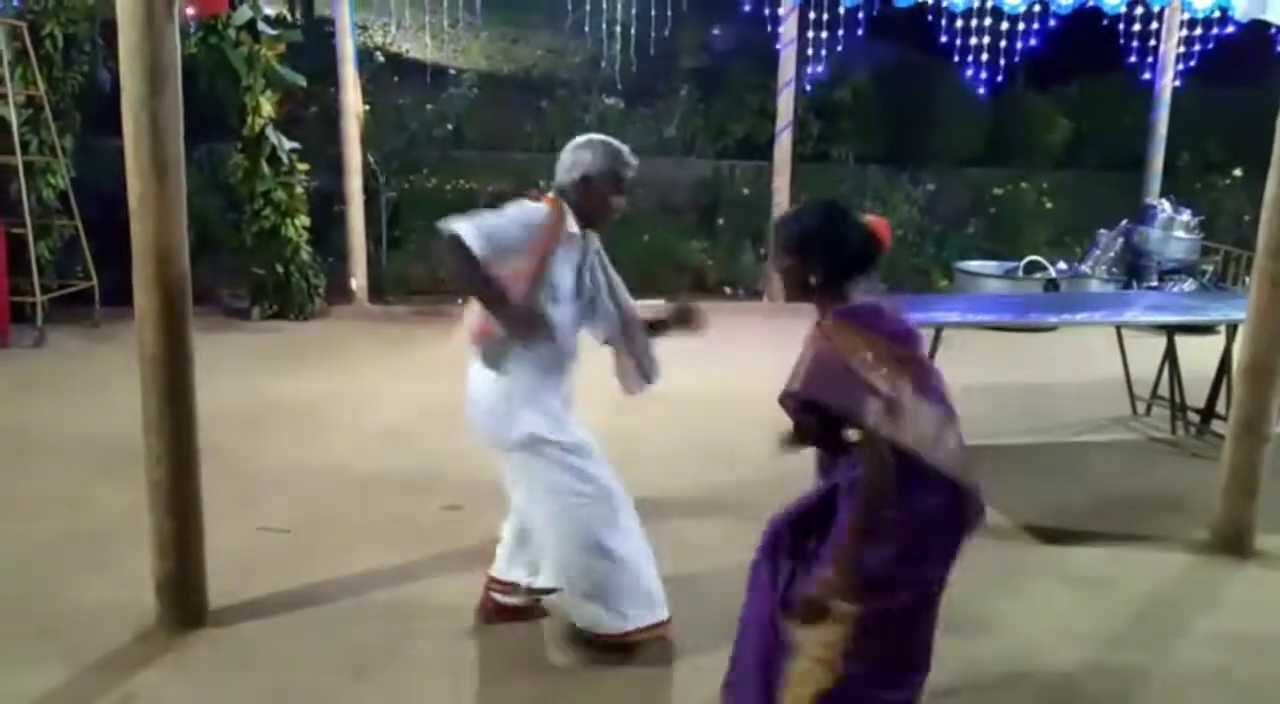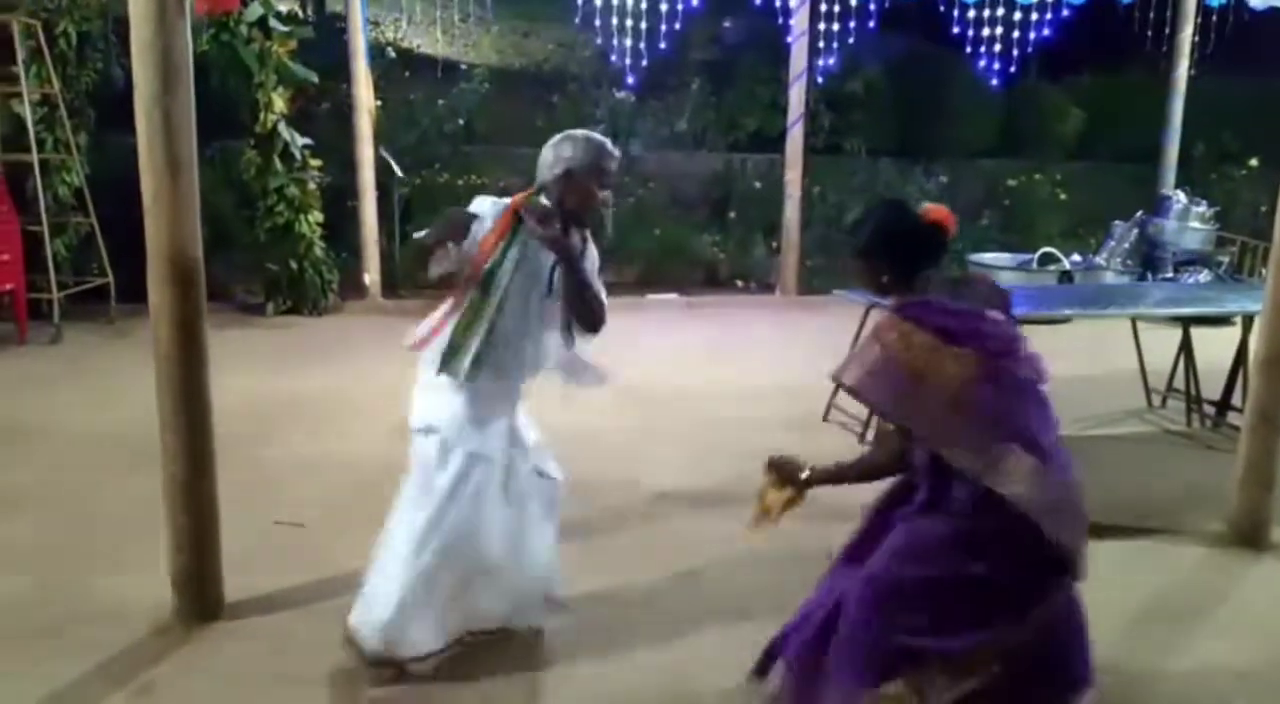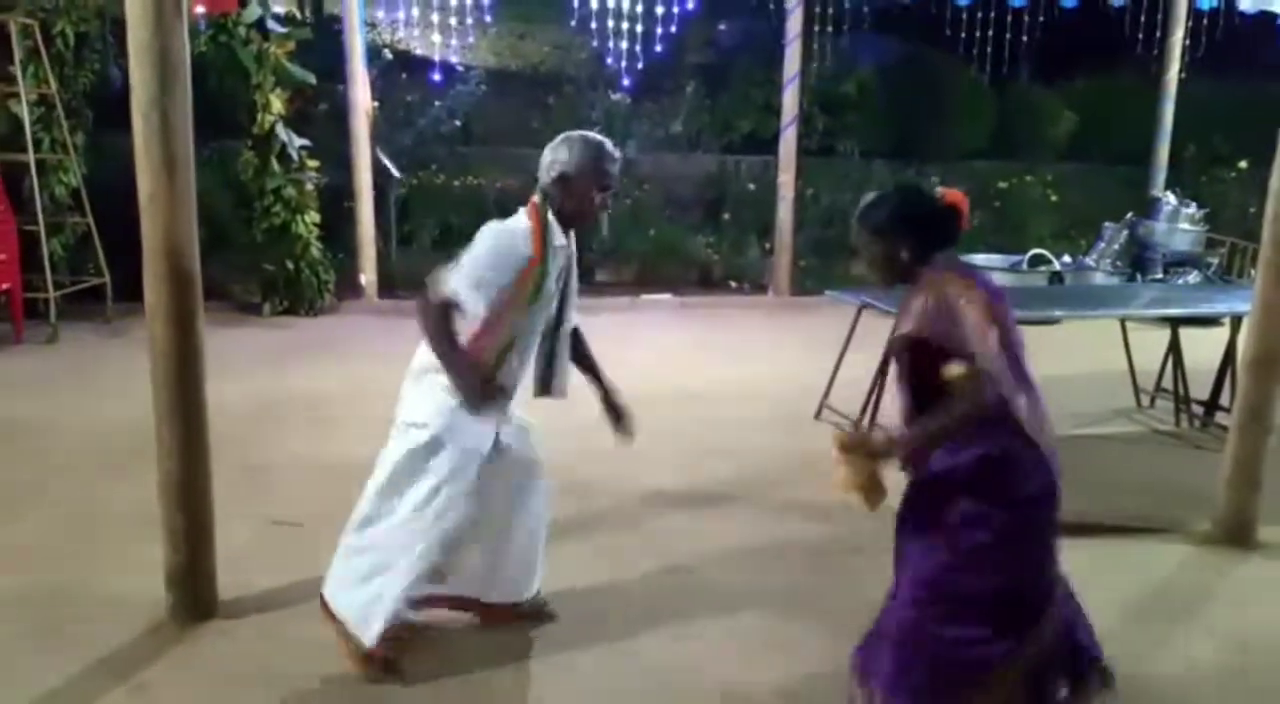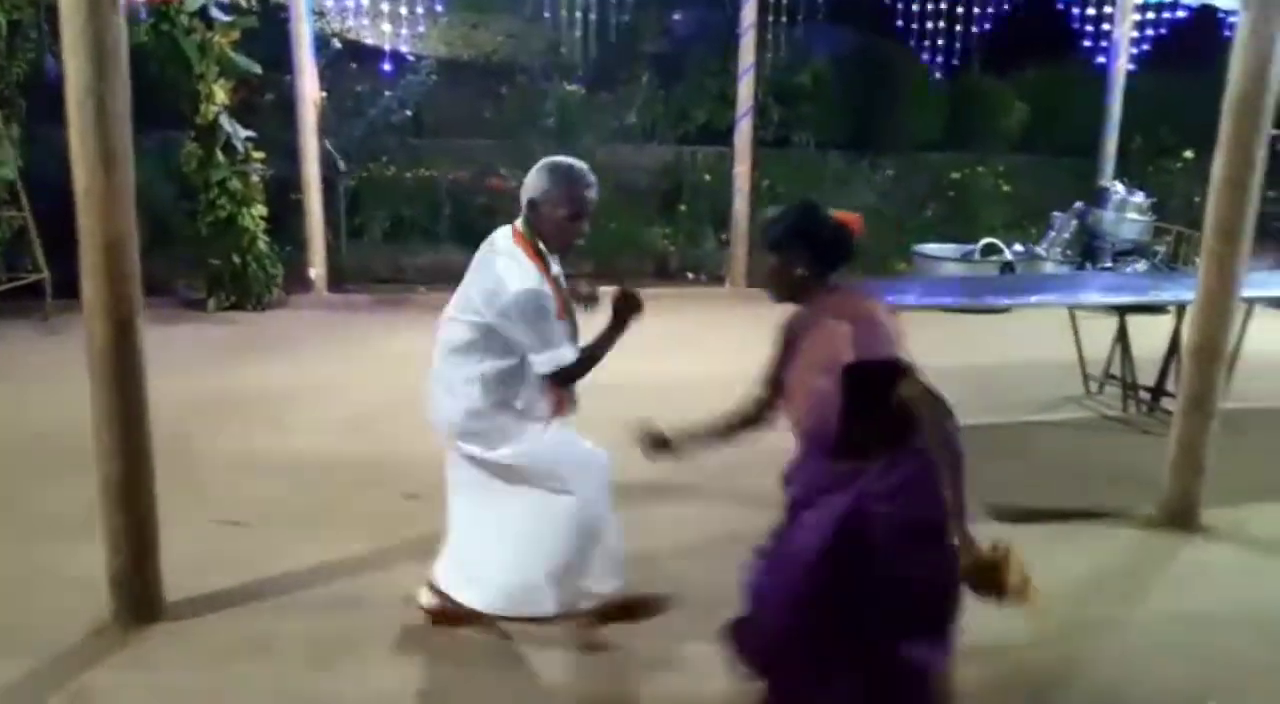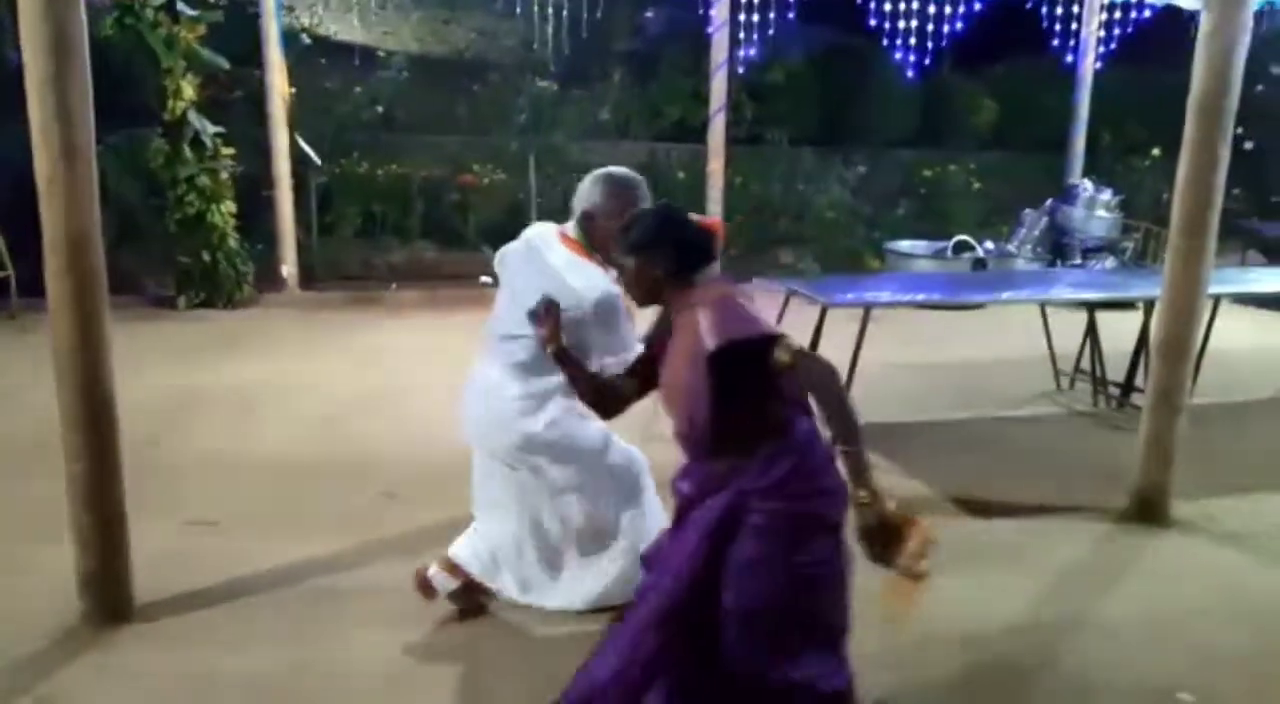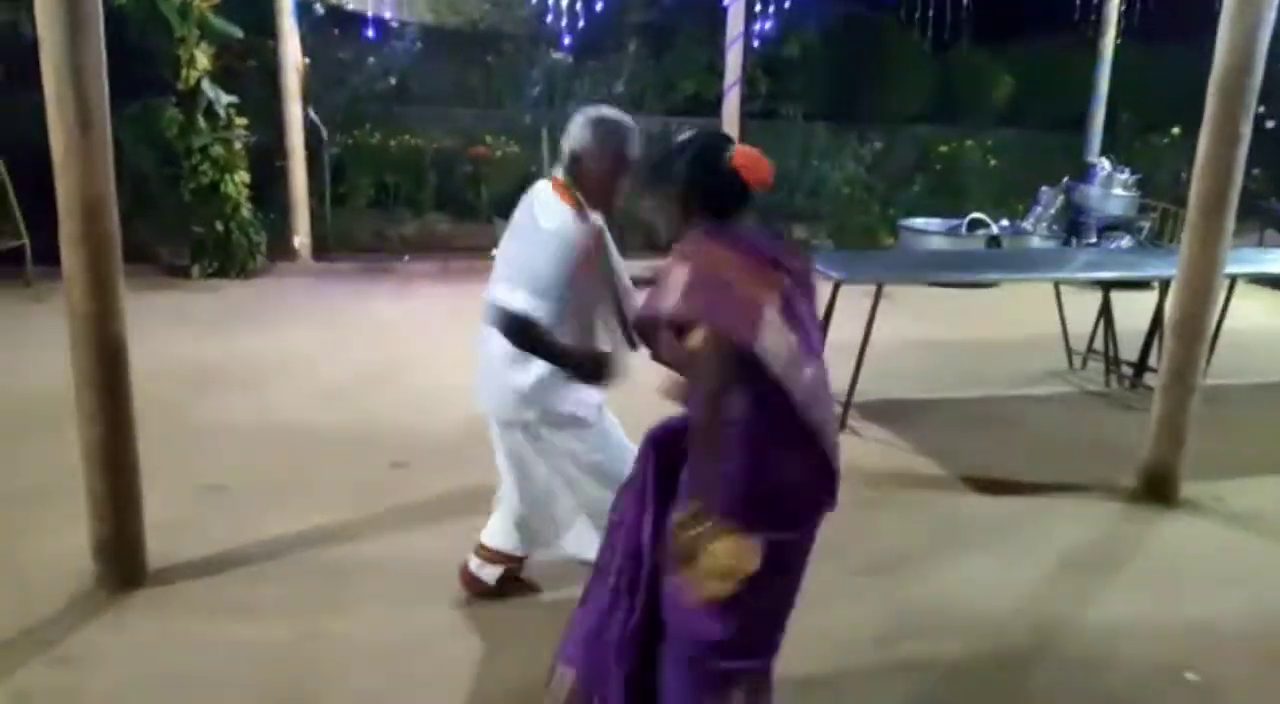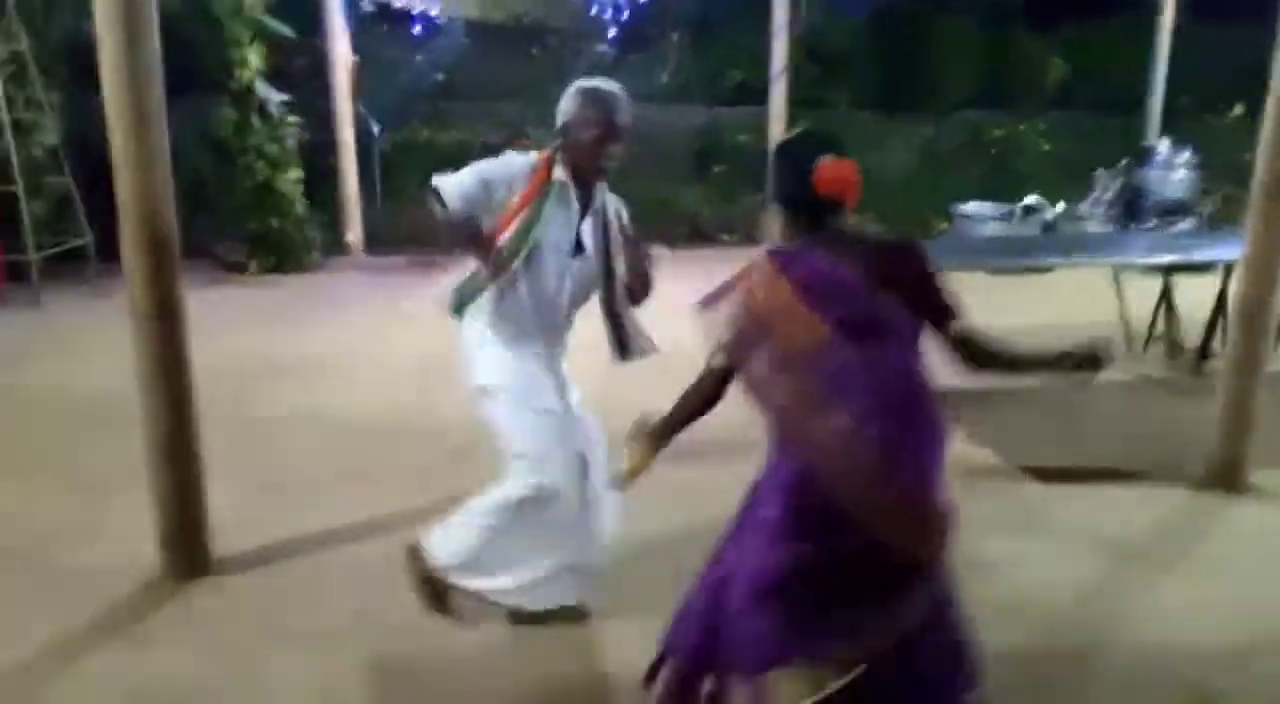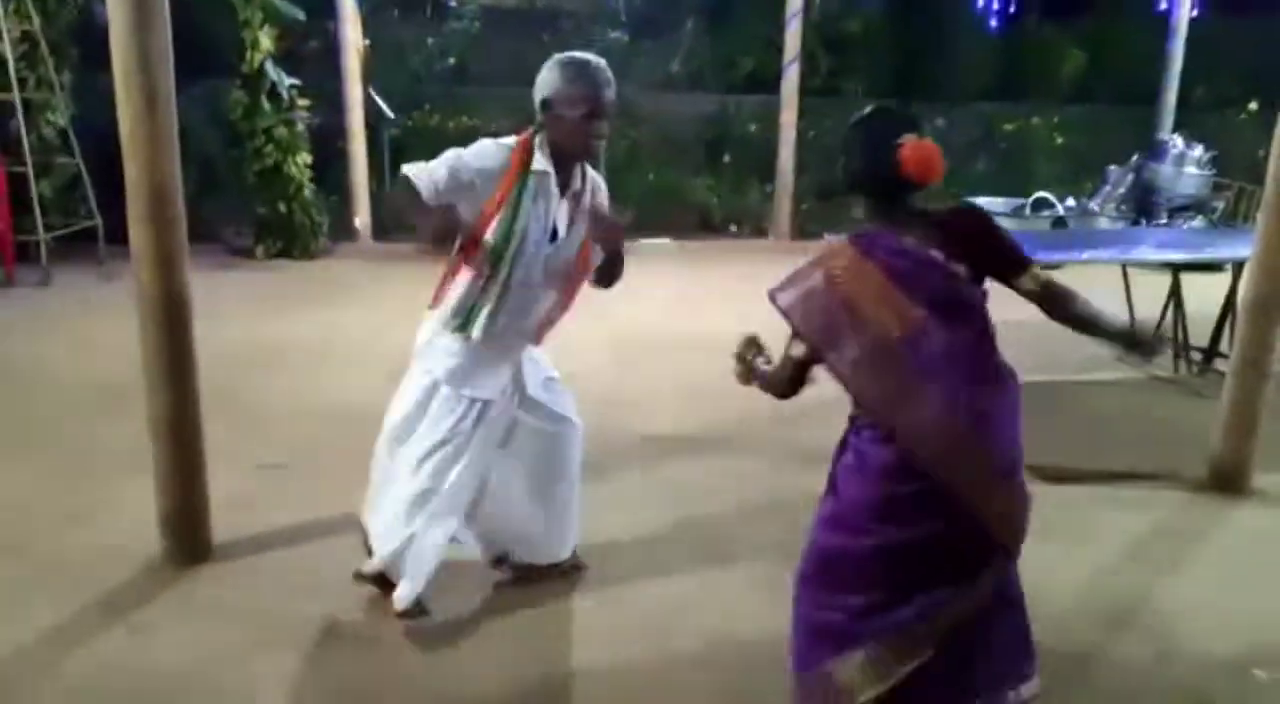
dt=0.3s
person 1, frame 1
left shoulder: (837, 344)
right shoulder: (867, 315)
left elbow: (880, 467)
left wrist: (841, 577)
right wrist: (815, 429)
left hip: (907, 506)
right hip: (918, 487)
person 1, frame 2
left shoulder: (896, 338)
right shoulder: (980, 296)
left elbow: (894, 455)
right elbow: (1028, 372)
left wrist: (807, 477)
left hip: (977, 496)
right hip: (1033, 482)
left knee: (882, 601)
person 1, frame 3
left shoulder: (939, 297)
right shoulder: (955, 286)
left elbow: (975, 399)
left wrist: (889, 444)
left hip: (985, 481)
right hip: (984, 471)
left knee: (938, 614)
right knee: (1017, 599)
person 1, frame 4
left shoulder: (855, 323)
right shoulder: (803, 326)
left elbow: (932, 414)
right elbow: (762, 407)
left wrist: (958, 531)
right wrist: (680, 441)
left hip: (890, 499)
right hip: (833, 493)
left knee: (892, 642)
right knee: (780, 608)
person 1, frame 5
left shoulder: (717, 312)
right shoulder: (674, 328)
left elbow: (818, 376)
right elbow: (608, 401)
left wrist: (865, 490)
right wrist: (557, 349)
left hip: (776, 497)
right hip: (731, 497)
left knee: (773, 647)
right knee: (674, 620)
person 1, frame 6
left shoulder: (695, 263)
right shoulder: (774, 250)
left elbow: (712, 373)
left wrist: (698, 510)
left hip: (747, 448)
right hip: (792, 443)
left knee: (714, 609)
person 1, frame 7
left shoulder: (762, 284)
right shoulder: (894, 261)
left elbow: (708, 387)
right elbow: (971, 352)
left wrist: (653, 435)
right wrist: (1061, 361)
left hip: (818, 477)
right hip: (901, 468)
left knee: (770, 603)
right knee: (902, 587)
person 1, frame 8
left shoulder: (838, 272)
right shoulder: (966, 230)
left elbow: (786, 381)
right elbow: (1052, 297)
left wrist: (752, 366)
right wrist: (1126, 335)
left hip: (897, 457)
right hip: (979, 447)
left knee: (846, 591)
right knee: (976, 568)
person 2, frame 1
left shoulder: (585, 247)
right shoulder: (535, 222)
left elbow: (617, 321)
right elbow: (453, 242)
left wrist: (665, 322)
right wrist: (502, 306)
left hip: (538, 392)
right hip: (517, 393)
left knee: (544, 496)
right knee: (590, 502)
left ankle: (505, 594)
right ankle: (623, 622)
person 2, frame 2
left shoulder: (580, 246)
right shoulder: (497, 216)
left elbow: (593, 323)
right elbow: (430, 247)
left wrist: (565, 253)
right wrist: (448, 232)
left hip: (502, 399)
right hip: (456, 395)
left knee: (535, 489)
right knee: (441, 517)
left ankle: (506, 600)
right ankle: (376, 632)
person 2, frame 3
left shoulder: (563, 243)
right shoulder: (512, 243)
left elbow: (564, 326)
right elbow: (434, 300)
left wrist: (604, 388)
right wrist: (465, 377)
left hip: (489, 393)
right hip: (450, 394)
left knee: (520, 486)
right knee: (422, 508)
left ankle: (500, 595)
right ankle: (358, 612)
person 2, frame 4
left shoulder: (508, 241)
right shoulder: (524, 287)
right elbow: (563, 372)
right wrist: (619, 323)
left hip: (478, 400)
right hip: (480, 411)
left knee: (492, 504)
right knee: (585, 475)
left ankle: (450, 597)
right ankle: (591, 598)
person 2, frame 5
left shoulder: (537, 238)
right shoulder: (597, 293)
left elbow: (501, 264)
right elbow: (625, 371)
left hip: (492, 402)
right hip: (532, 421)
left knee: (517, 507)
right knee: (624, 476)
left ankle: (454, 572)
right ankle: (634, 591)
person 2, frame 6
left shoulder: (550, 199)
right shoulder: (562, 230)
right elbow: (513, 320)
left wrist: (634, 295)
right wrist: (574, 361)
left hip: (513, 373)
right hip: (531, 379)
left knee: (539, 475)
right knee: (611, 468)
left ankle: (490, 566)
person 2, frame 7
left shoulder: (610, 211)
right shoulder: (516, 175)
left elbow: (632, 293)
right elbow: (436, 201)
left wrist: (637, 278)
right wrist: (460, 232)
left hip: (545, 352)
right hip: (503, 346)
left knee: (576, 456)
right knee: (547, 470)
left ankle: (540, 565)
right ankle: (443, 558)
person 2, frame 8
left shoulder: (592, 189)
right shoulder: (494, 162)
left elbow: (606, 275)
right elbow: (410, 185)
left wrist: (613, 243)
right wrist: (433, 222)
left hip: (518, 345)
right hip: (461, 344)
left knee: (553, 435)
right knee: (436, 462)
left ankle: (535, 553)
right ankle: (394, 566)
